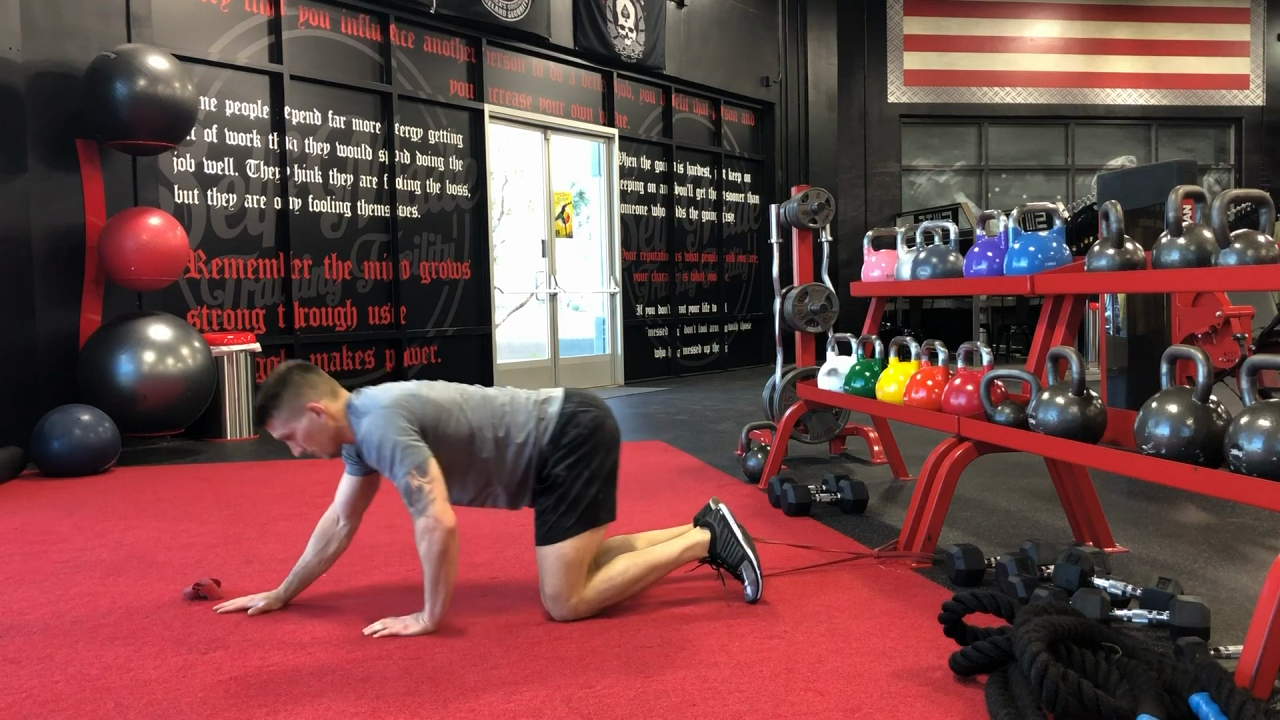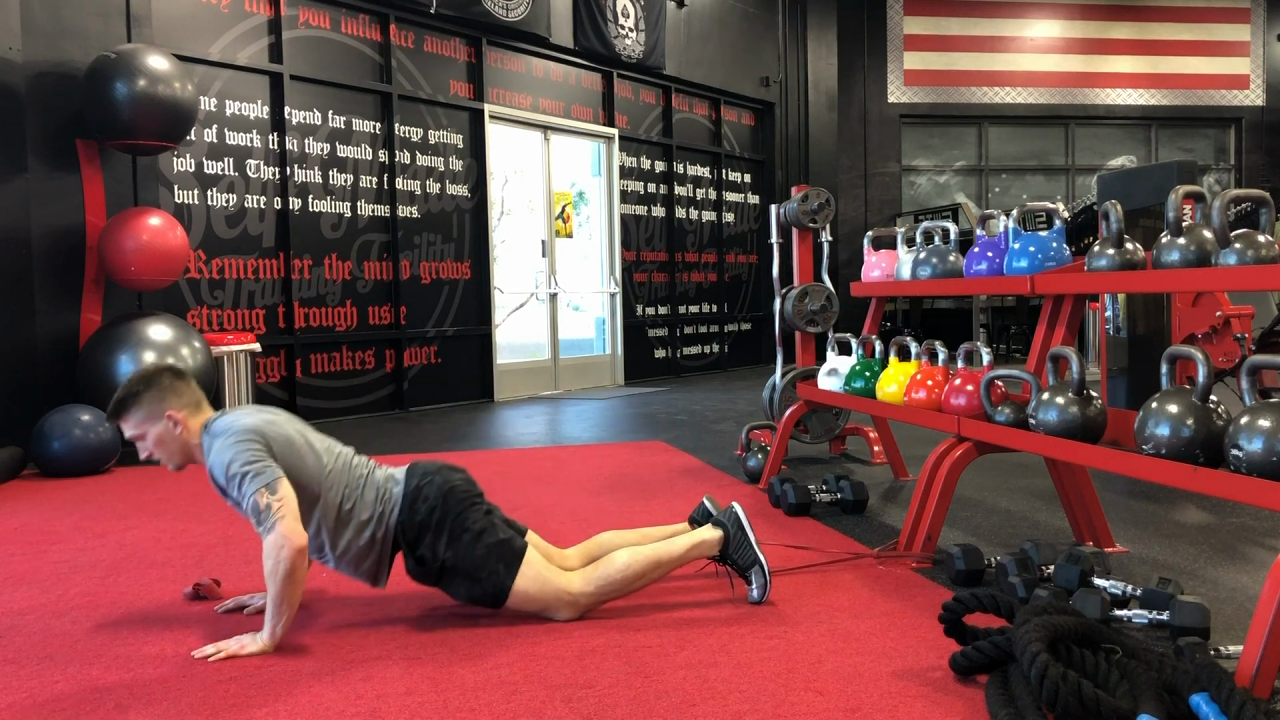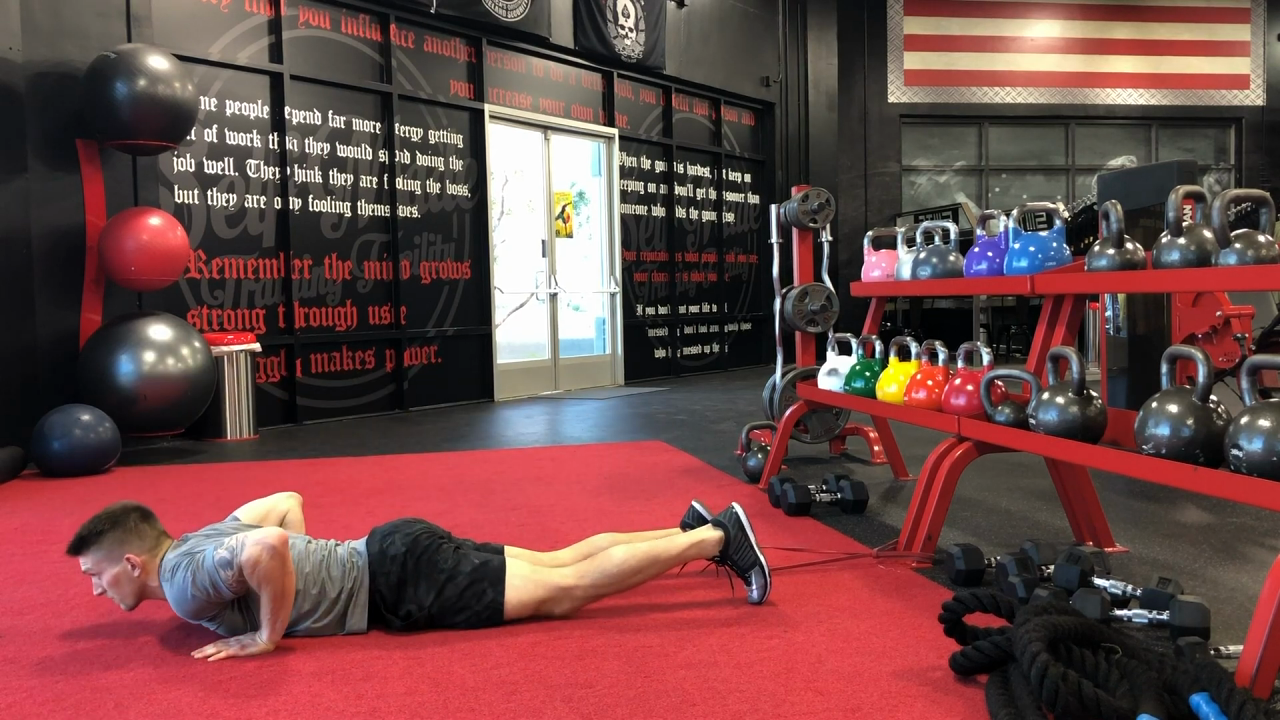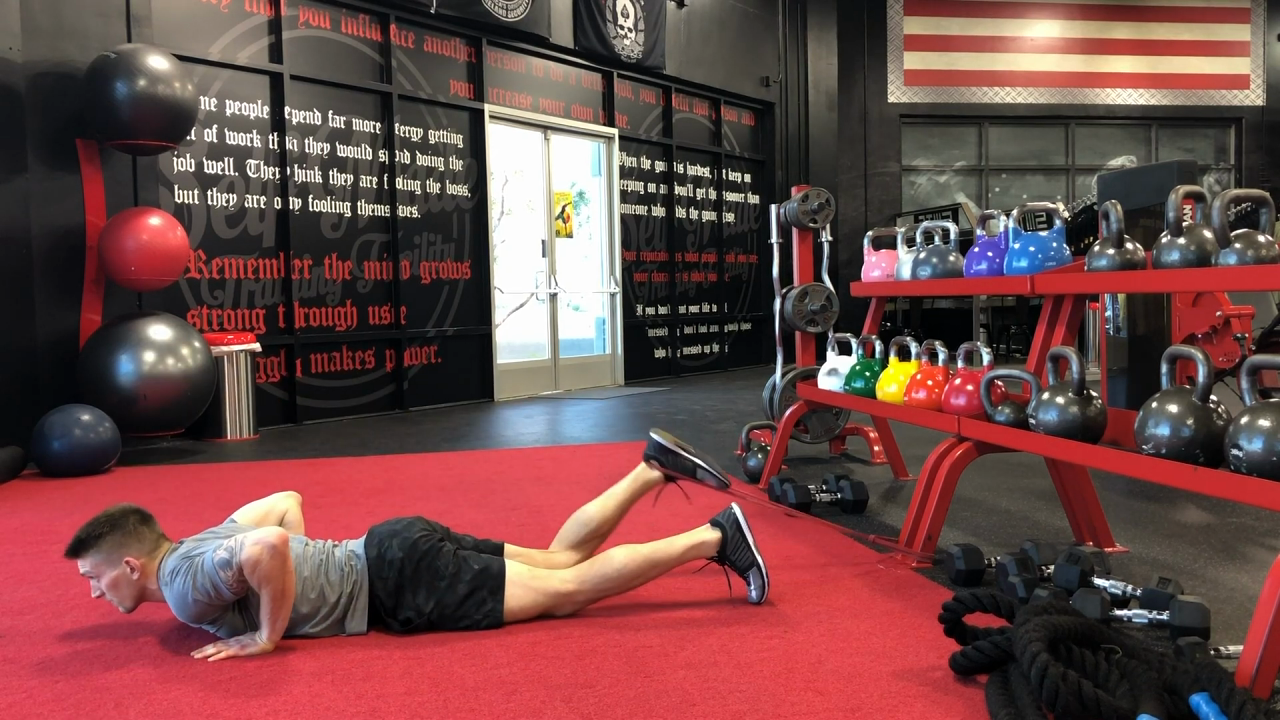
dt=1s
person 1, frame 1
left shoulder: (379, 422)
right shoulder: (362, 425)
left elbow: (439, 525)
right elbow: (340, 522)
left wrist: (430, 615)
right wrist: (281, 593)
left hip: (571, 437)
right hip: (569, 431)
left knee: (566, 603)
right knee: (575, 569)
left ankle: (705, 541)
right ankle: (702, 528)
person 1, frame 2
left shoulder: (228, 447)
right shoulder: (245, 422)
left elbow: (290, 543)
left wrist: (270, 636)
right wrist: (277, 593)
left hip: (427, 519)
right hip: (425, 495)
left knee: (572, 597)
right knee: (570, 562)
left ankle: (713, 539)
right ankle: (699, 525)
person 1, frame 3
left shoulder: (186, 581)
right shoulder: (206, 541)
left elbow: (269, 545)
right elbow: (286, 501)
left wrist: (269, 634)
left hip: (402, 579)
right hip: (398, 553)
left knee: (566, 589)
right knee: (561, 564)
left ankle: (715, 536)
right ankle: (694, 532)
person 1, frame 4
left shoulder: (184, 587)
right shoulder: (205, 544)
left elbow: (269, 545)
right elbow: (286, 501)
left wrist: (269, 635)
left hip: (401, 579)
right hip: (399, 549)
left knee: (567, 591)
right knee: (563, 559)
left ankle: (713, 536)
right ankle: (656, 469)
